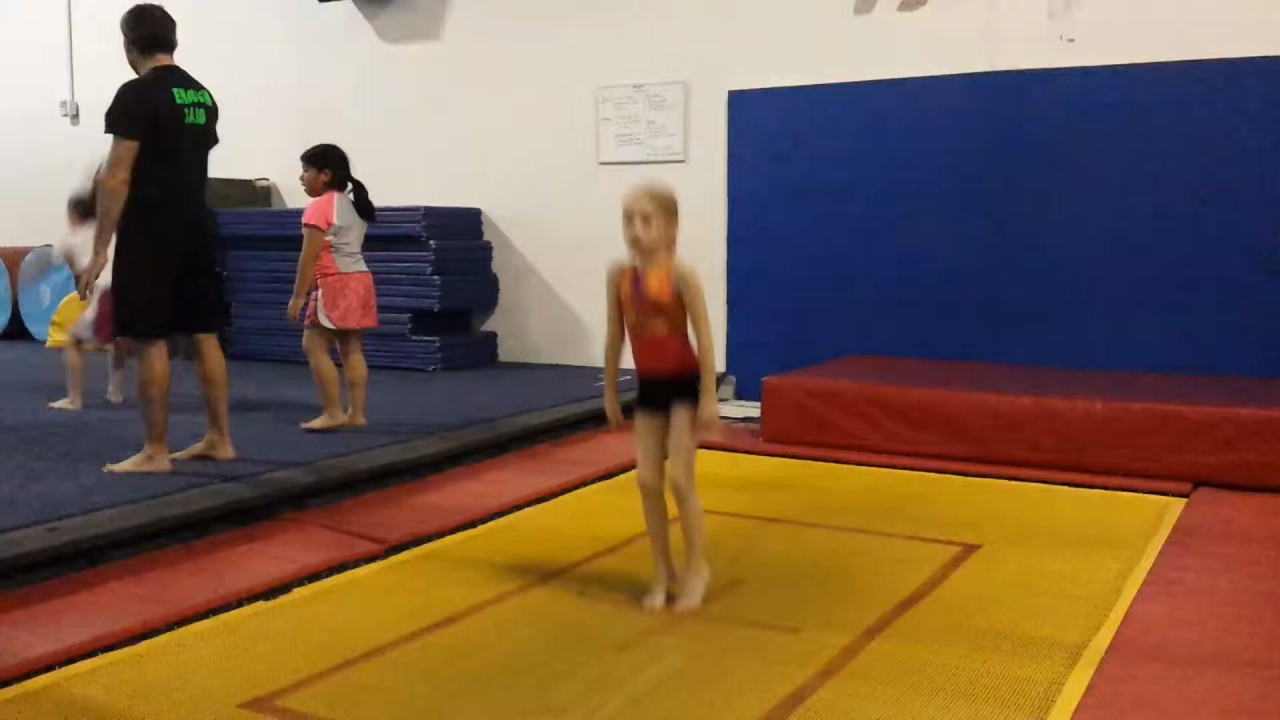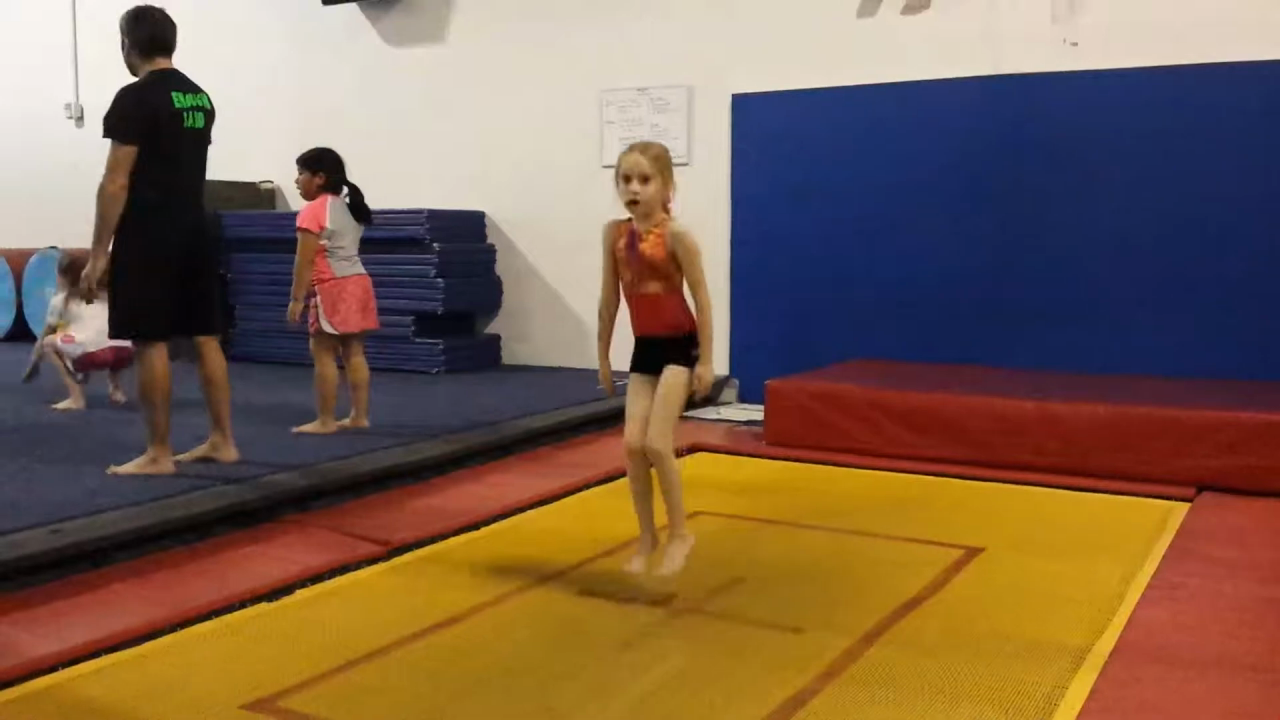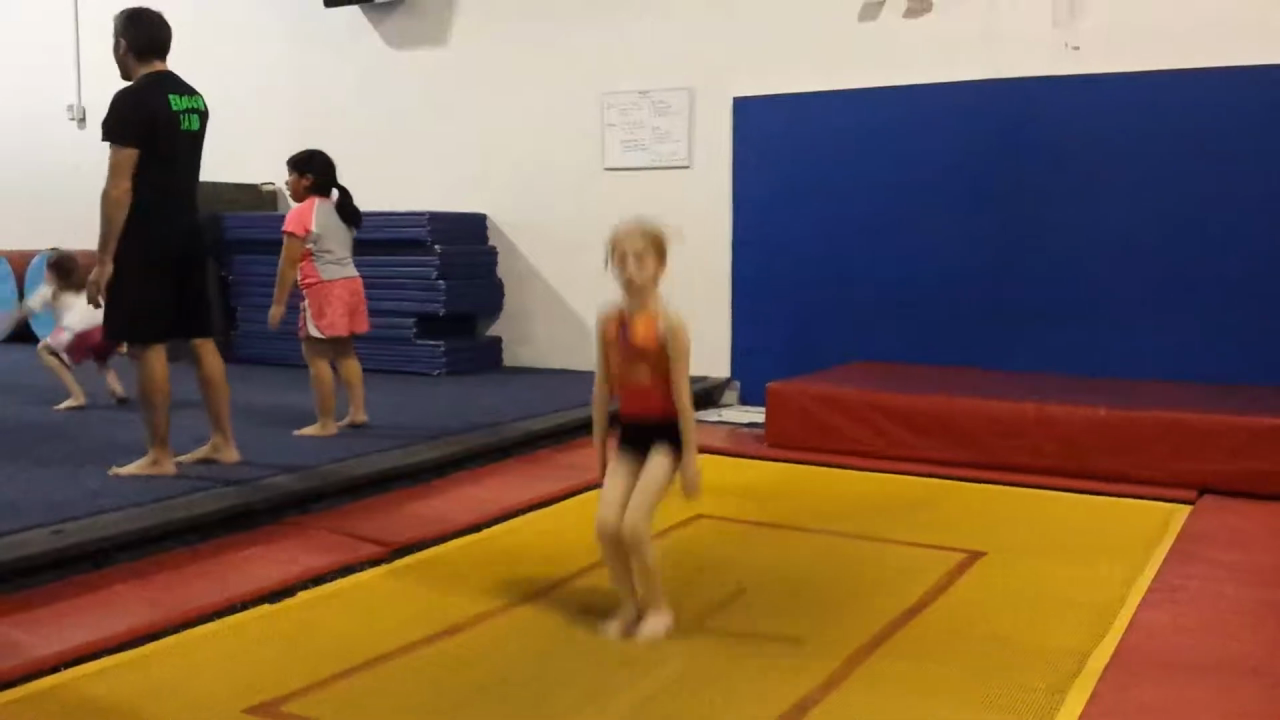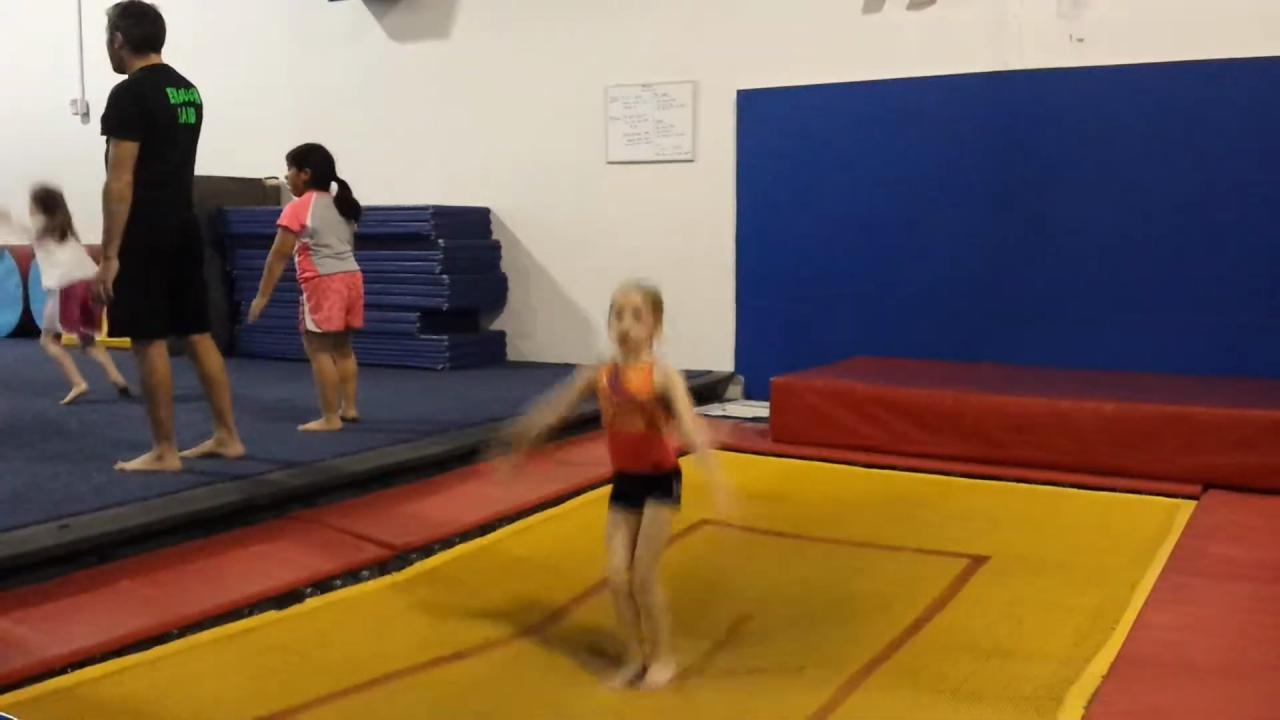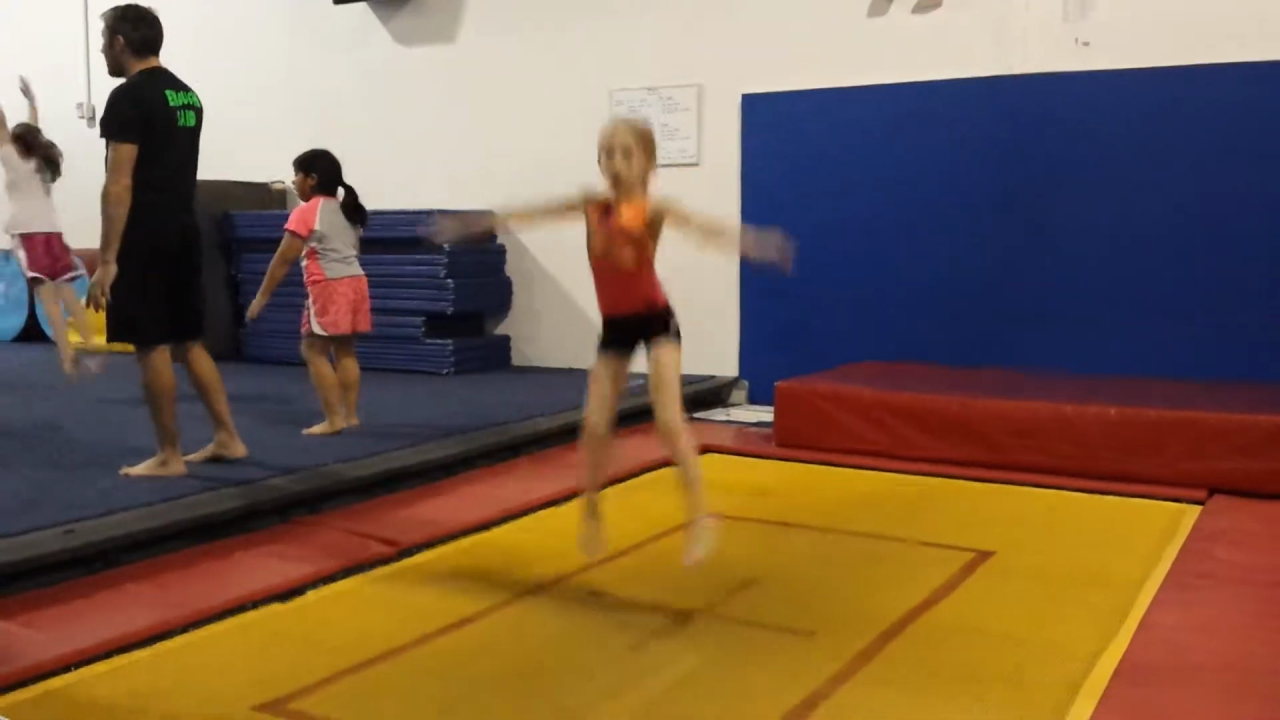
dt=0.2s
person 1, frame 1
left shoulder: (137, 94)
right shoulder: (203, 95)
left elbow: (118, 178)
left wrist: (100, 248)
left hip: (151, 234)
right hip: (196, 229)
left knee: (149, 341)
right knee: (205, 336)
left ankle: (155, 451)
right ankle: (218, 438)
person 1, frame 2
left shoulder: (135, 98)
right shoulder: (200, 98)
left elbow: (116, 183)
left wrist: (99, 253)
left hip: (148, 238)
right hip: (193, 232)
left knee: (149, 344)
right knee: (206, 338)
left ankle: (159, 454)
right ankle: (222, 440)
person 1, frame 3
left shoulder: (132, 101)
right shoulder: (194, 99)
left elbow: (119, 188)
left wrist: (104, 259)
left hip: (145, 240)
right hip: (187, 234)
left knee: (147, 346)
right knee: (201, 340)
left ankle: (160, 457)
right ankle: (223, 441)
person 1, frame 4
left shoulder: (129, 94)
right shoulder: (188, 91)
left elbow: (120, 181)
left wrist: (109, 255)
left hip: (144, 235)
right hip: (183, 229)
left knee: (149, 342)
right knee: (198, 336)
left ankle: (164, 451)
right ankle: (226, 435)
person 1, frame 5
left shoulder: (128, 97)
right shoulder: (187, 95)
left elbow: (119, 184)
left wrist: (107, 260)
left hip: (144, 239)
right hip: (183, 234)
left knee: (152, 347)
right knee: (188, 343)
left ankle: (169, 456)
right ankle: (227, 437)
person 2, frame 1
left shoulder: (680, 275)
right shoulder: (619, 276)
left elbow: (703, 338)
right elbow: (615, 337)
left wrist: (709, 398)
right wrist: (609, 392)
left hip: (682, 382)
right hip: (647, 385)
left knee: (678, 481)
right knee: (648, 483)
left ankle: (696, 568)
right ankle: (662, 572)
person 2, frame 2
left shoulder: (677, 236)
right shoulder: (614, 234)
left elbow: (700, 299)
right elbow: (609, 298)
left wrist: (705, 361)
right wrist: (603, 354)
left hip: (679, 345)
right hip: (644, 348)
left knee: (656, 445)
right knee: (632, 446)
left ankle: (679, 532)
right ankle: (648, 535)
person 2, frame 3
left shoulder: (668, 322)
right shoulder: (608, 322)
left elbow: (681, 391)
right elbow: (603, 388)
left wrist: (688, 457)
right wrist: (599, 445)
left hip: (665, 432)
right hip: (630, 431)
left knee: (633, 526)
right knee: (607, 525)
left ankle: (656, 609)
right ankle: (630, 606)
person 2, frame 4
left shoulder: (663, 375)
right shoulder: (598, 374)
left elbow: (690, 423)
right elbow: (555, 407)
left wrist: (714, 474)
right wrist: (519, 443)
left hip: (659, 481)
right hip: (624, 482)
left knee: (644, 579)
right knee: (616, 578)
left ankle: (664, 656)
right ankle: (637, 656)
person 2, frame 5
left shoulder: (654, 209)
right shoulder: (590, 205)
left elbow: (698, 226)
right elbow: (526, 213)
left wrist: (747, 242)
right wrist: (471, 224)
left hip: (654, 320)
right hip: (614, 326)
left knee: (669, 422)
right knee: (595, 427)
left ankle: (700, 516)
right ankle: (591, 514)
person 3, frame 1
left shoulder: (319, 206)
right shoulder: (353, 205)
left elbow: (310, 256)
left wrist: (298, 295)
left hip: (336, 282)
right hip: (359, 280)
left knee: (315, 346)
right knee: (351, 350)
left ankle: (333, 412)
right ankle: (356, 413)
person 3, frame 2
left shoulder: (313, 210)
right shoulder: (349, 209)
left elbow: (305, 260)
left wrist: (296, 299)
left hip: (334, 287)
right hip: (358, 282)
left knee: (323, 353)
right knee: (353, 353)
left ankle: (326, 420)
right ankle: (359, 416)
person 3, frame 3
left shoulder: (301, 213)
right shoulder: (342, 211)
left elbow: (289, 263)
left wrist: (279, 303)
left hip: (324, 290)
right hip: (351, 284)
left knee: (317, 357)
right knee: (344, 353)
left ankle: (326, 423)
right ankle: (358, 411)
person 3, frame 4
left shoulder: (299, 207)
right shoulder: (342, 205)
left elbow: (279, 256)
left wrist: (262, 295)
left hip: (323, 283)
right hip: (351, 279)
left knee: (319, 351)
right knee: (342, 348)
left ankle: (330, 418)
right ankle: (348, 407)
person 3, frame 5
left shoulder: (306, 212)
right shoulder: (347, 210)
left elbow: (283, 259)
left wrist: (262, 296)
left hip: (329, 288)
right hip: (356, 284)
left knee: (314, 355)
right knee: (344, 353)
left ankle: (334, 418)
right ankle: (349, 414)
person 4, frame 1
left shoulder: (72, 237)
left elbow: (52, 259)
left hip: (108, 290)
left knee: (72, 341)
left ankle: (74, 399)
right ankle: (115, 390)
person 4, frame 2
left shoulder: (60, 300)
right shoulder: (97, 297)
left elbow: (44, 335)
left wrist: (33, 364)
right wrist: (84, 369)
left hip: (95, 350)
right hip: (126, 351)
left knee: (50, 343)
left ankle: (76, 398)
right ankle: (117, 391)
person 4, frame 3
left shoulder: (49, 291)
right shoulder: (82, 287)
left elbow: (23, 311)
left hip: (86, 330)
left knee: (44, 350)
right knee: (99, 355)
left ankle: (77, 397)
right ankle: (117, 389)
person 4, frame 4
left shoulder: (36, 228)
right shoulder: (65, 228)
right elbow: (52, 209)
left hip: (66, 287)
right hip: (90, 282)
left knee: (48, 340)
right knee: (88, 340)
left ankle: (78, 382)
right ankle: (117, 379)
person 4, frame 5
right shoulder: (42, 164)
right elbow: (32, 130)
right wrist: (29, 94)
left hip: (30, 235)
right hip: (53, 234)
left knee: (47, 296)
right knee: (67, 294)
left ankle: (67, 354)
right ankle: (89, 346)
